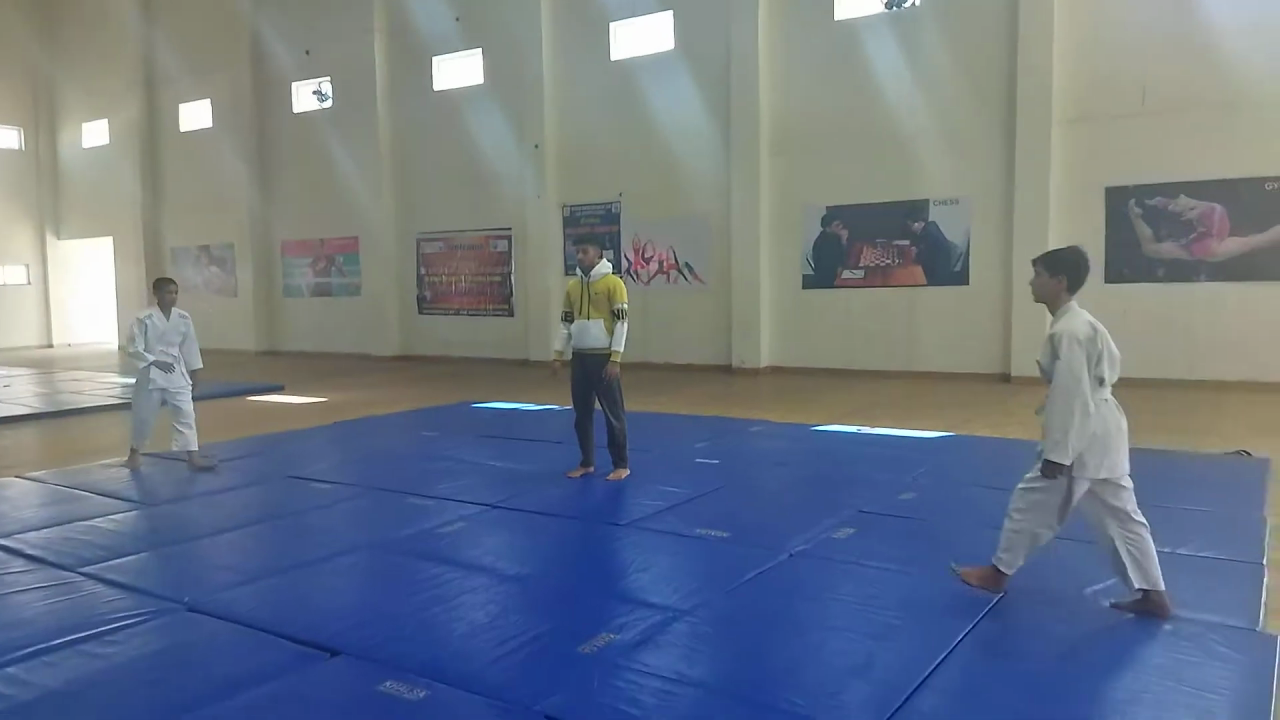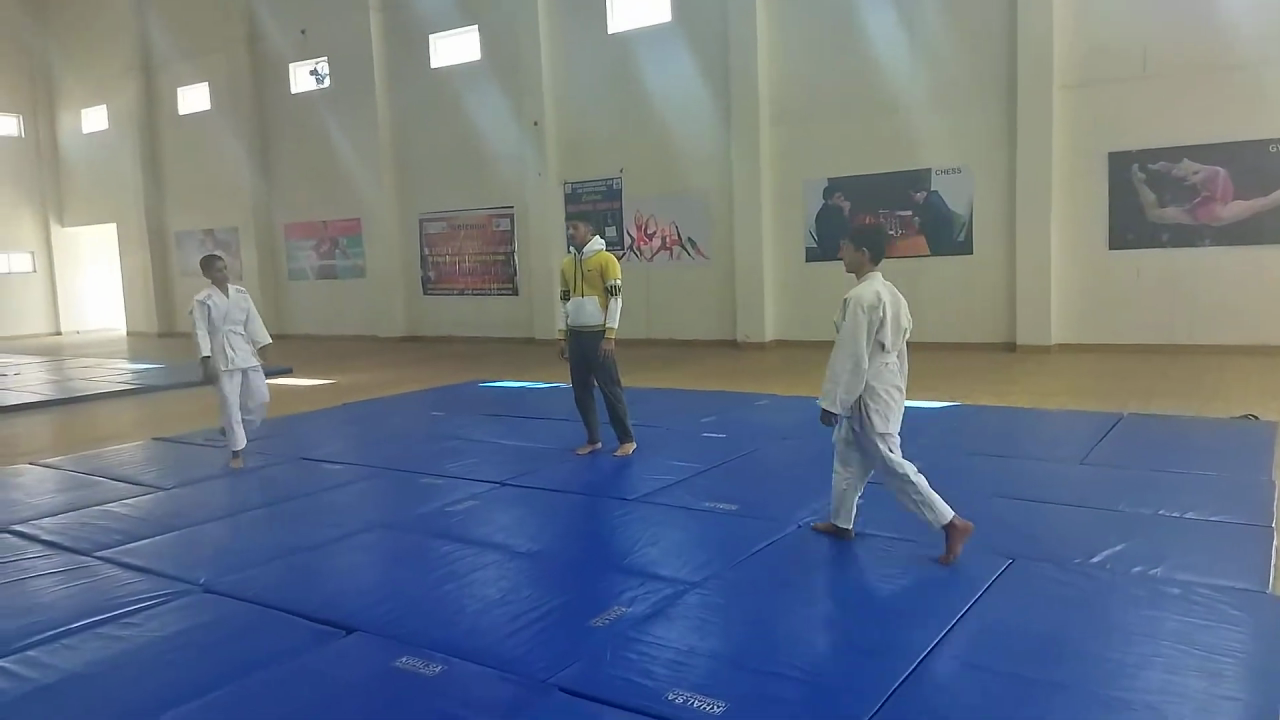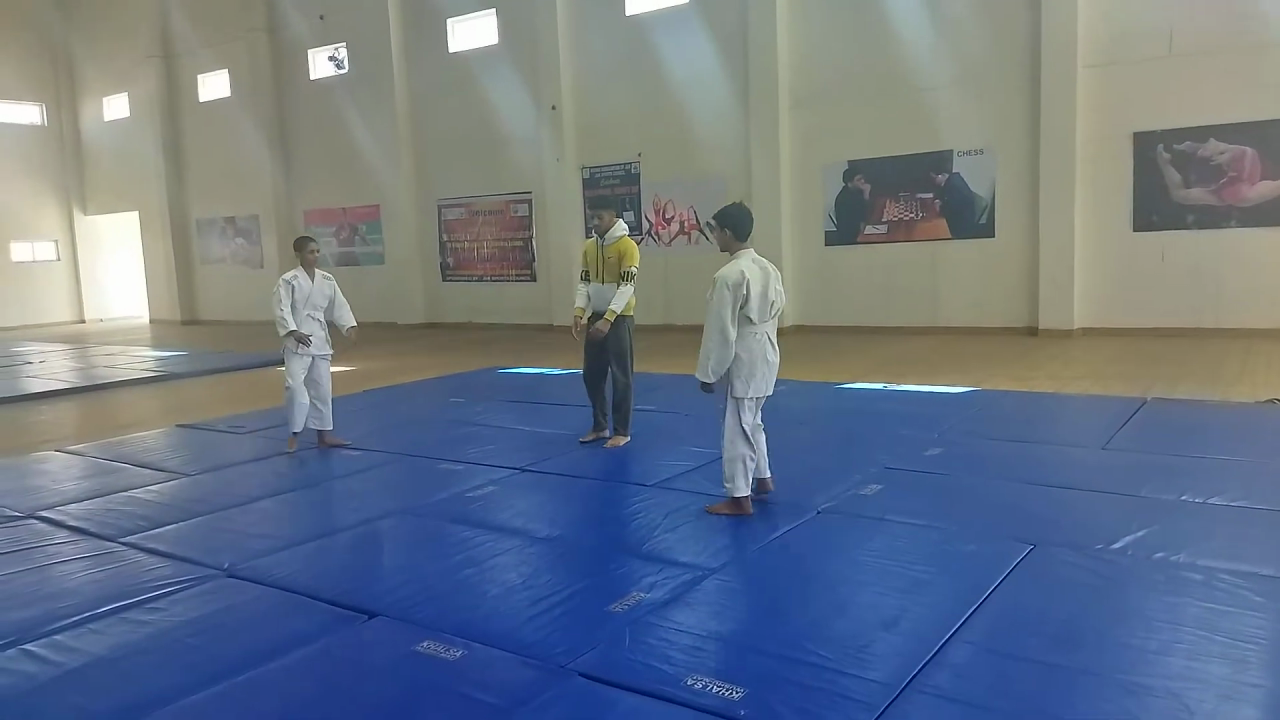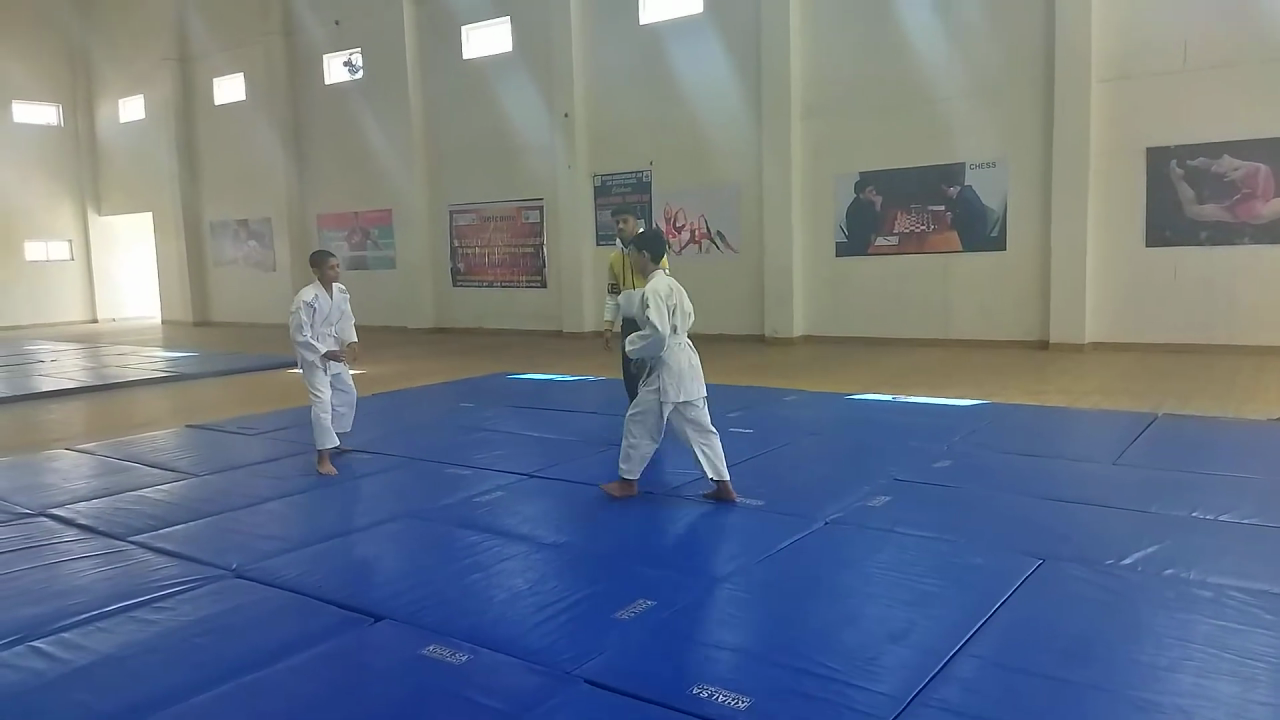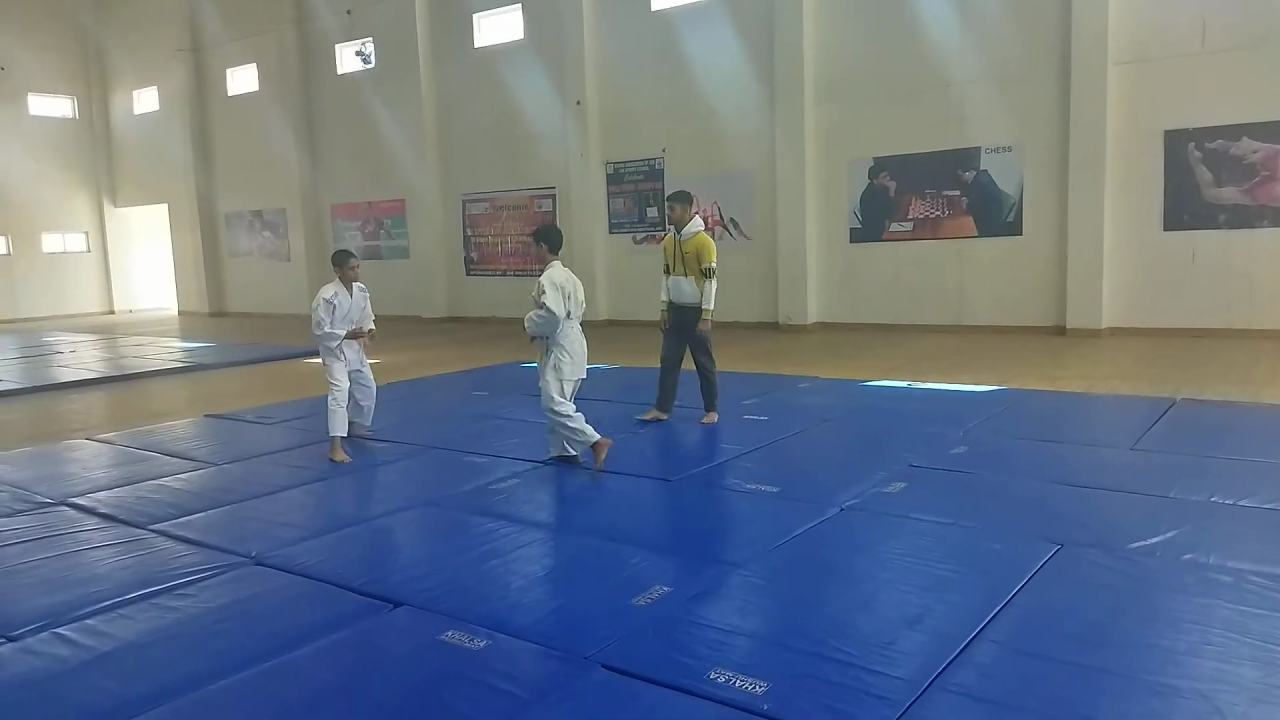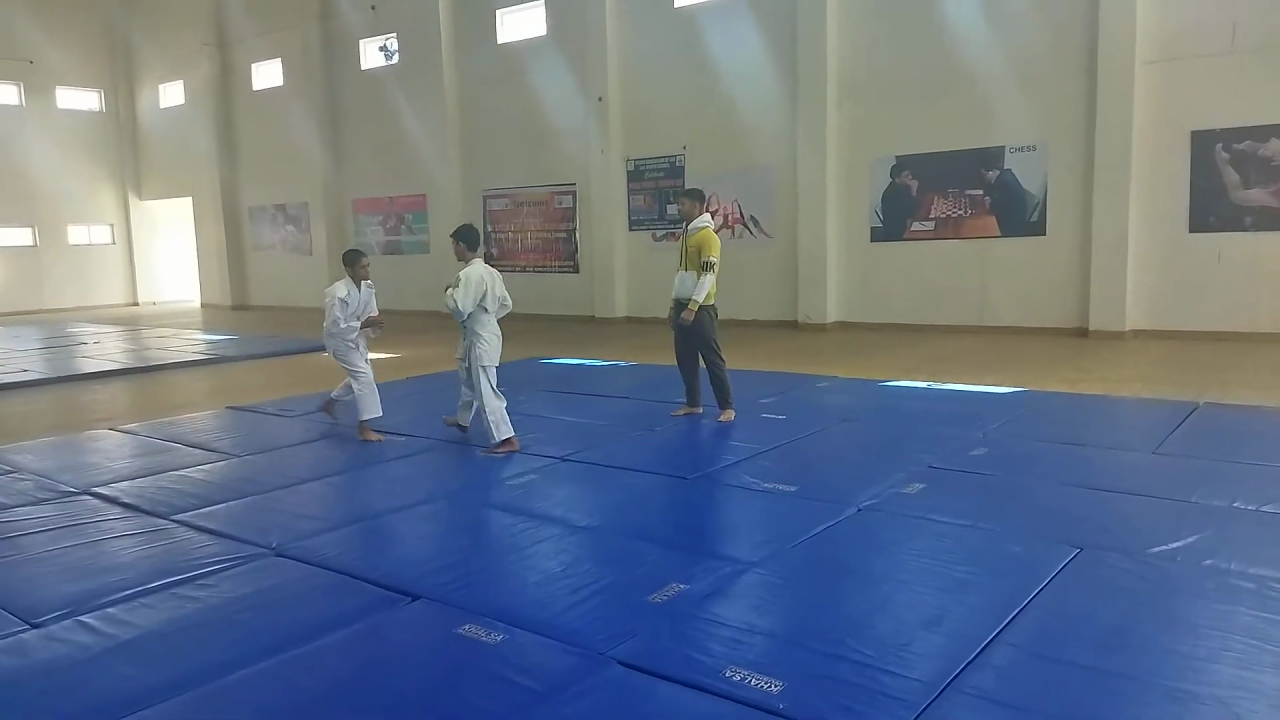
dt=0.7s
person 1, frame 1
left shoulder: (1066, 331)
right shoulder: (1082, 322)
left elbow: (1068, 396)
left wrist: (1058, 453)
left hip: (1082, 434)
right hip: (1099, 425)
left knee: (1032, 502)
right knee: (1119, 514)
left ankle: (998, 573)
right ankle: (1151, 593)
person 1, frame 2
left shoulder: (860, 298)
right shoulder: (890, 293)
left elbow: (849, 356)
right elbow: (897, 346)
left wrist: (832, 402)
right wrist: (896, 387)
left hip: (869, 392)
right hip: (886, 386)
left knee: (892, 465)
right knee: (849, 456)
left ankle: (951, 523)
right ankle: (840, 522)
person 1, frame 3
left shoulder: (729, 275)
right shoulder: (768, 268)
left elbow: (720, 330)
left wrist: (708, 372)
left hip: (742, 358)
right hip: (766, 354)
left knee: (739, 428)
right knee: (749, 423)
left ankle: (740, 498)
right ankle: (762, 477)
person 1, frame 4
left shoulder: (653, 290)
right shoulder: (672, 285)
left elbow: (657, 334)
left wrist: (631, 345)
left hip: (667, 368)
right hip: (686, 362)
left knee: (638, 422)
right knee: (698, 425)
left ankle: (628, 481)
right ankle: (722, 484)
person 1, frame 5
left shoulder: (549, 278)
right shoulder: (568, 275)
left elbow: (552, 316)
left wrist: (531, 323)
right wrist: (540, 329)
left hip: (561, 349)
right hip: (571, 344)
left knee: (555, 403)
right knee: (559, 400)
left ankle: (597, 441)
right ankle: (568, 451)
person 1, frame 6
left shoulder: (468, 274)
right shoulder: (491, 272)
left elbow: (459, 309)
right elbow: (505, 305)
left wrist: (450, 293)
left hip: (479, 338)
right hip: (486, 333)
left knee: (487, 391)
right knee: (468, 381)
left ankle: (507, 439)
right ankle: (462, 420)
person 2, frame 1
left shoulder: (613, 283)
right shoulder: (573, 286)
left elbow: (621, 323)
right elbow: (566, 323)
left wrist: (615, 359)
right wrist: (558, 355)
left hip: (603, 357)
right hip: (579, 357)
left knee: (613, 413)
right knee: (582, 412)
left ankle: (621, 464)
right ankle: (587, 462)
person 2, frame 2
left shoulder: (606, 260)
right shoulder: (567, 264)
left elbow: (615, 299)
left wrist: (610, 336)
right wrist: (562, 336)
left hip: (598, 334)
right hip: (576, 335)
left knee: (610, 388)
right knee: (581, 390)
left ankle: (627, 439)
right ankle: (593, 439)
person 2, frame 3
left shoulder: (627, 246)
right shoulder: (589, 246)
left elbow: (627, 286)
right elbow: (584, 283)
left wrist: (607, 319)
right wrist: (579, 313)
left hip: (618, 319)
right hip: (596, 318)
left knee: (620, 377)
right knee: (591, 375)
left ankle: (621, 431)
right ankle: (600, 426)
person 2, frame 4
right shoulder: (615, 258)
right elbow: (612, 295)
right wrist: (608, 326)
right hip: (629, 323)
left knee: (646, 370)
right knee: (630, 377)
person 2, frame 5
left shoulder: (703, 241)
right shoulder: (669, 241)
left elbow: (711, 280)
left wrist: (707, 316)
right wrist: (664, 309)
left hip: (697, 311)
right hip: (676, 310)
left knee: (704, 362)
right knee: (668, 360)
left ankle: (711, 410)
right ankle: (661, 409)
person 2, frame 6
left shoulder: (708, 237)
right shoulder: (685, 236)
left elbow: (707, 275)
left wrist: (692, 308)
right wrist: (674, 305)
left hip: (700, 308)
right hip: (683, 306)
left knee: (712, 358)
right knee: (685, 358)
left ankle: (727, 407)
right ankle: (693, 404)
person 3, frame 1
left shoulder: (183, 318)
right shoulder: (144, 320)
left elbow: (189, 346)
right elbow: (134, 348)
left wrist: (194, 370)
right wrist: (155, 363)
left hip: (178, 374)
right hip: (152, 375)
left knee: (185, 414)
right knee: (143, 417)
left ankle: (193, 456)
right ankle: (135, 452)
person 3, frame 2
left shoulder: (241, 293)
right shoulder: (203, 300)
left elbow: (253, 322)
right elbow: (200, 333)
left wrist: (262, 347)
right wrist: (206, 361)
left hip: (247, 353)
right hip: (223, 357)
left knee: (260, 398)
right knee: (231, 405)
left ankle: (231, 430)
right ankle: (236, 452)
person 3, frame 3
left shoulder: (327, 280)
right shoulder: (288, 280)
left elbow: (339, 306)
right elbow: (282, 311)
left wrist: (349, 326)
right wrist: (294, 333)
left hip: (320, 339)
right hip: (297, 341)
left knee: (322, 389)
right knee: (295, 387)
left ankle: (323, 434)
right ankle: (294, 434)
person 3, frame 4
left shoulder: (341, 292)
right shoulder: (306, 298)
left elbow: (346, 321)
right elbow: (299, 335)
left wrist: (351, 342)
right wrist: (325, 353)
left hip: (333, 350)
right hip: (312, 355)
left knee: (347, 393)
right knee: (322, 400)
left ankle: (331, 439)
right ankle: (323, 457)
person 3, frame 5
left shoulder: (361, 290)
right shoulder: (327, 296)
left elbow: (366, 316)
right elbow: (319, 330)
left wrist: (370, 330)
right wrist: (346, 335)
left hip: (354, 348)
right hip: (333, 351)
left knee: (367, 388)
right knee: (340, 391)
left ankle: (355, 426)
right ankle: (336, 446)
person 3, frame 6
left shoulder: (368, 286)
right shoulder: (339, 294)
left elbow: (369, 312)
right elbow: (335, 327)
left wrist: (375, 324)
right wrist: (363, 324)
left hip: (354, 337)
right hip: (339, 340)
left knee: (361, 376)
right knee: (363, 376)
left ankle: (331, 402)
right ankle: (364, 428)
